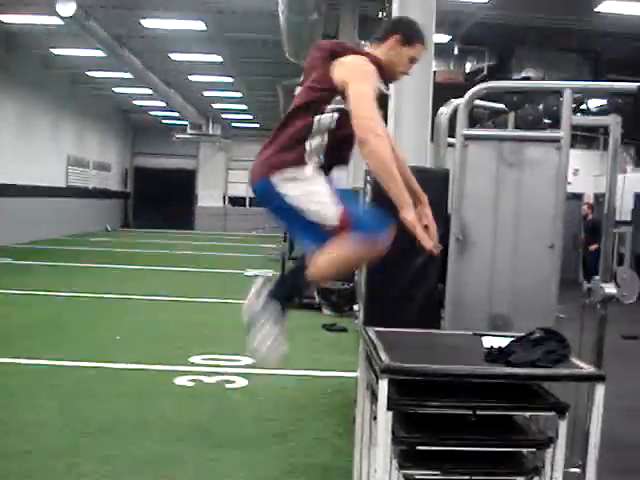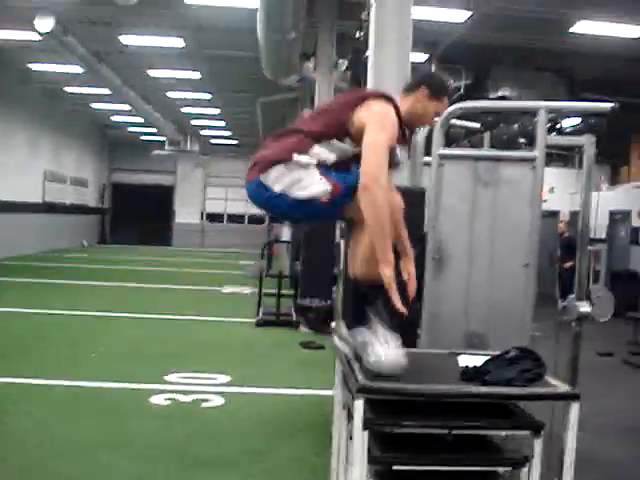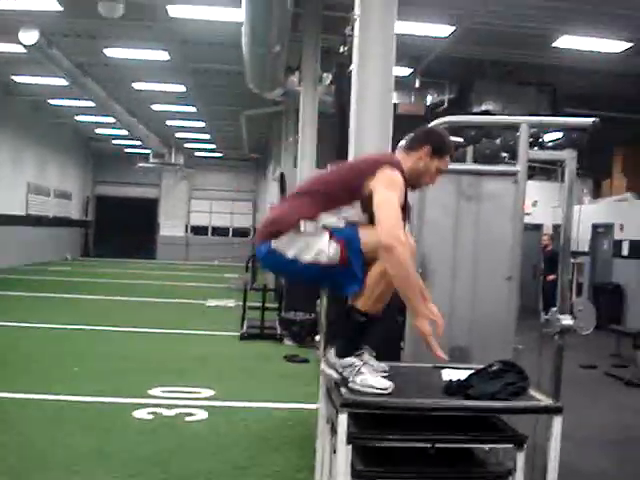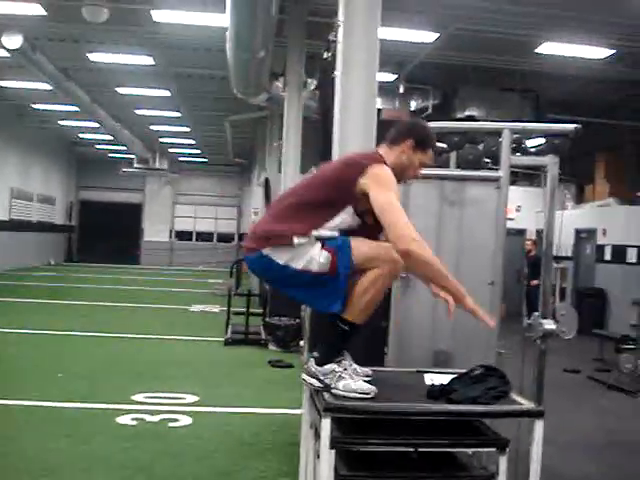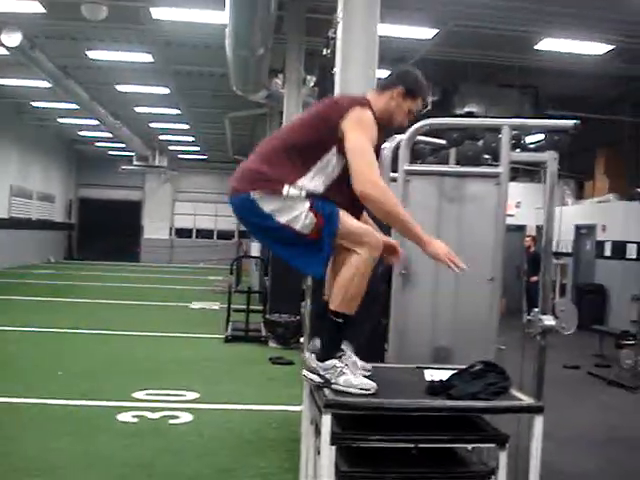
dt=0.2s
person 1, frame 1
left shoulder: (360, 72)
right shoulder: (360, 67)
left elbow: (384, 146)
right elbow: (371, 139)
left wrist: (419, 197)
right wrist: (405, 206)
left hip: (296, 169)
right hip: (287, 171)
right knee: (375, 238)
right ankle: (275, 297)
person 1, frame 2
left shoulder: (382, 118)
right shoulder: (383, 112)
left elbow: (386, 197)
right elbow: (374, 185)
left wrist: (407, 254)
right wrist: (386, 263)
left hip: (284, 175)
right hip: (276, 175)
left knee: (386, 203)
right knee: (379, 202)
left ankle: (369, 317)
right ankle: (361, 324)
person 1, frame 3
left shoulder: (385, 175)
right shoulder: (390, 176)
left elbow: (401, 247)
right elbow: (392, 246)
left wrist: (424, 301)
right wrist: (419, 314)
left hip: (286, 237)
right hip: (284, 241)
right knee: (389, 251)
left ankle: (348, 350)
right ankle: (344, 355)
person 1, frame 4
left shoulder: (362, 166)
right shoulder: (378, 172)
left elbow: (385, 242)
right elbow: (409, 246)
left wrist: (431, 282)
right wrist: (461, 295)
left hip: (271, 247)
right hip: (272, 250)
left knee: (372, 261)
right knee: (388, 261)
left ankle: (329, 357)
right ankle: (325, 363)
person 1, frame 5
left shoulder: (348, 112)
right shoulder: (362, 115)
left elbow: (349, 194)
right elbow: (368, 188)
left wrist: (377, 236)
right wrist: (425, 242)
left hip: (261, 191)
right hip: (262, 193)
left knee: (352, 239)
right knee: (366, 244)
left ankle: (330, 348)
right ankle: (325, 358)
